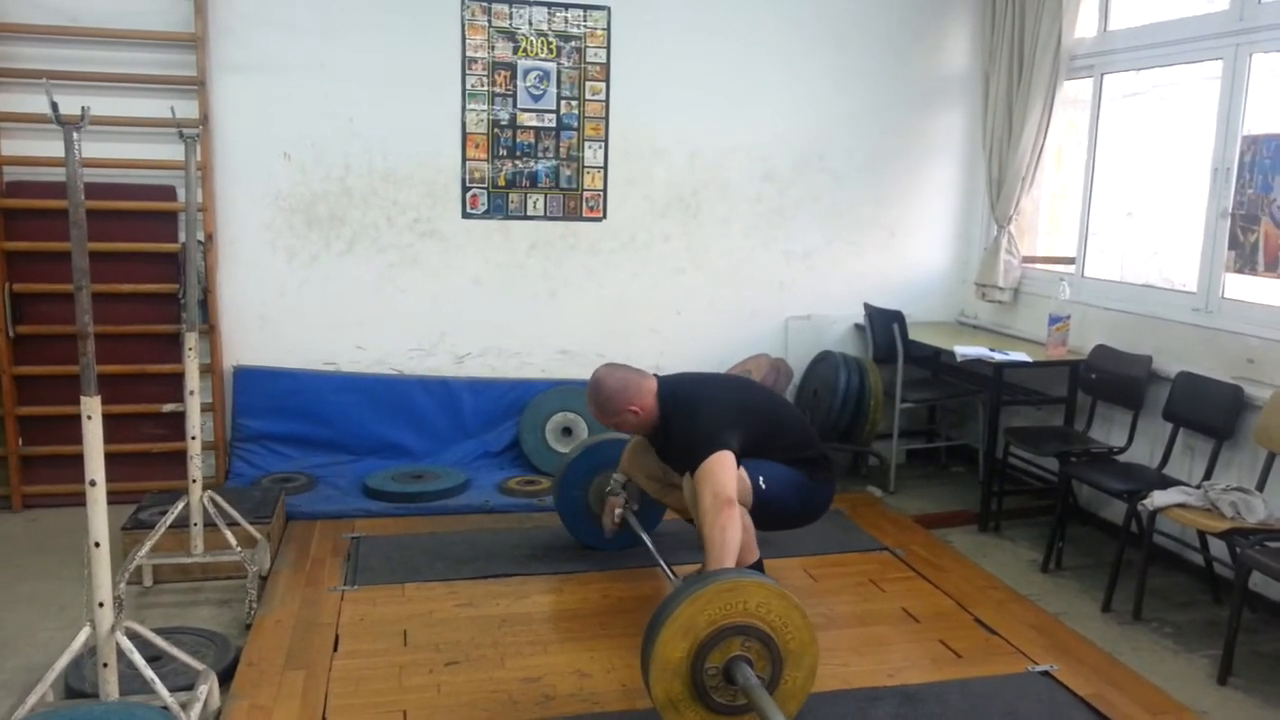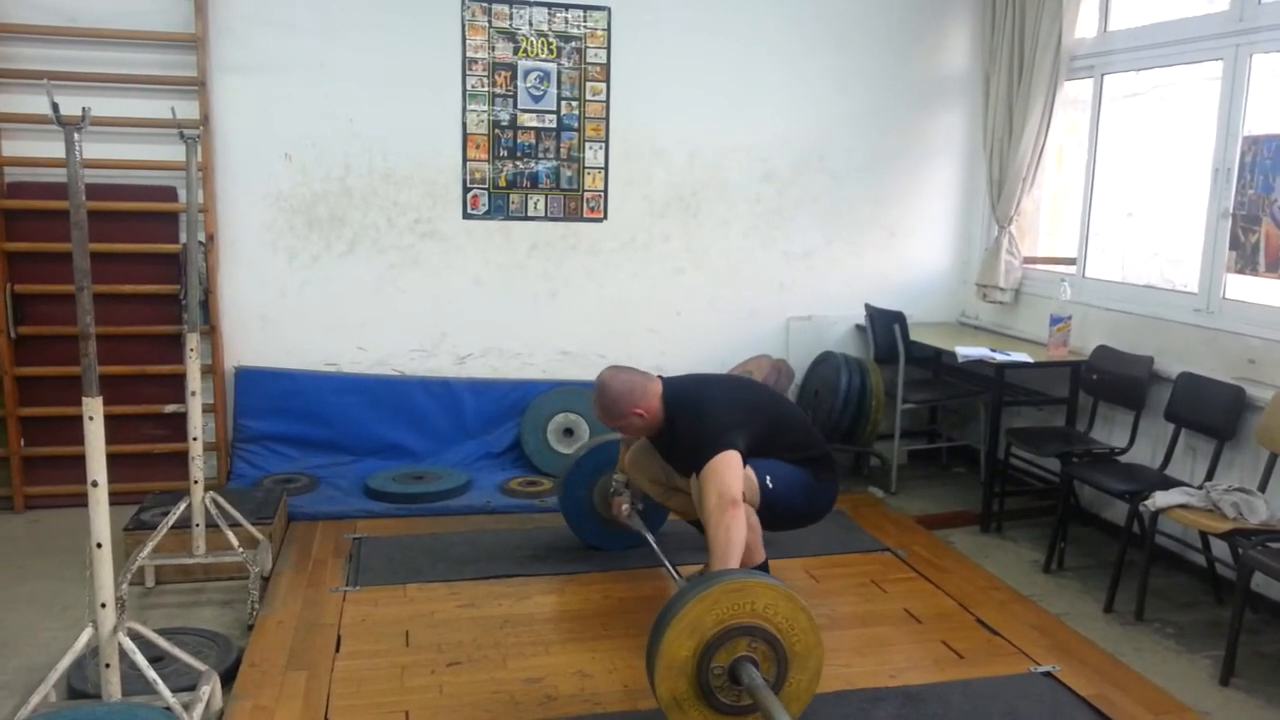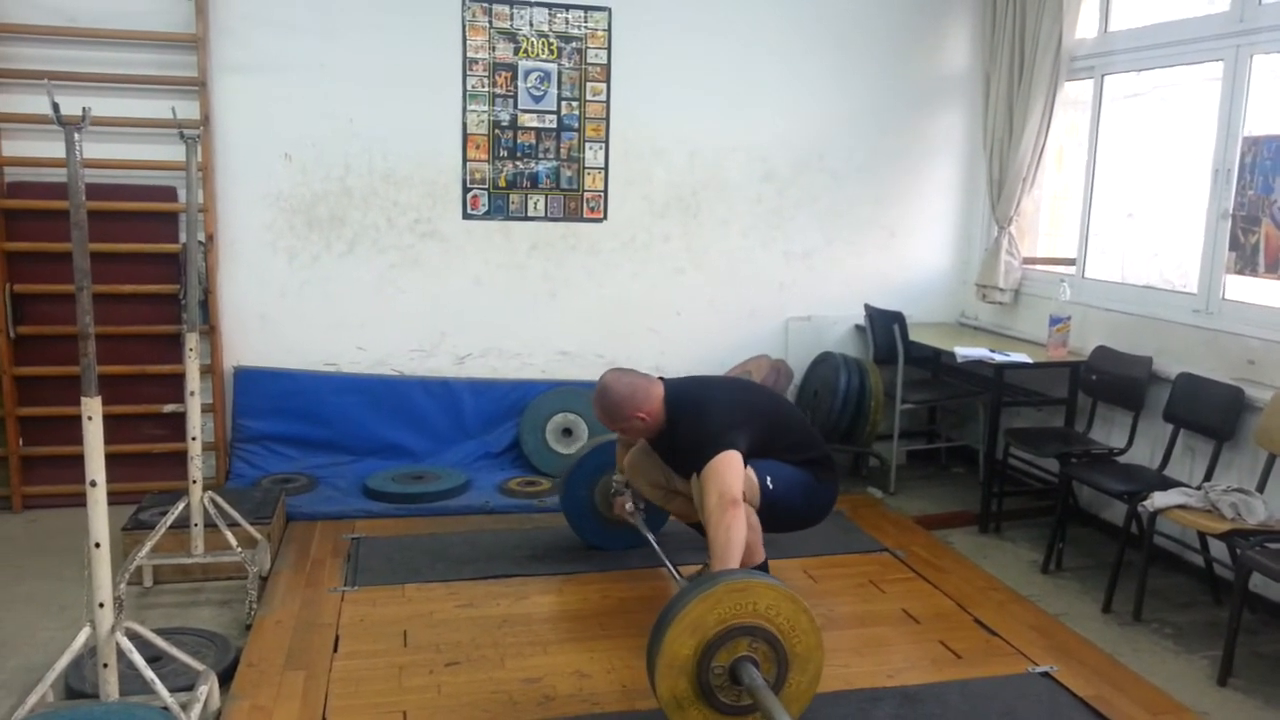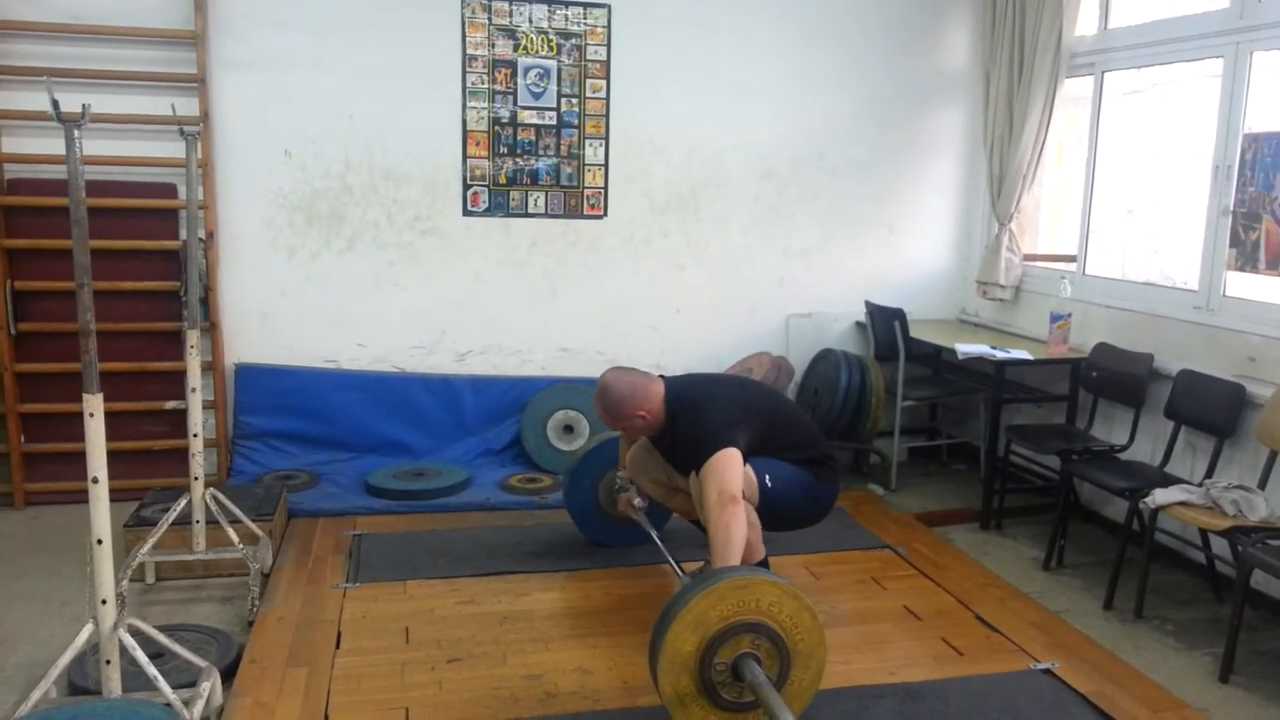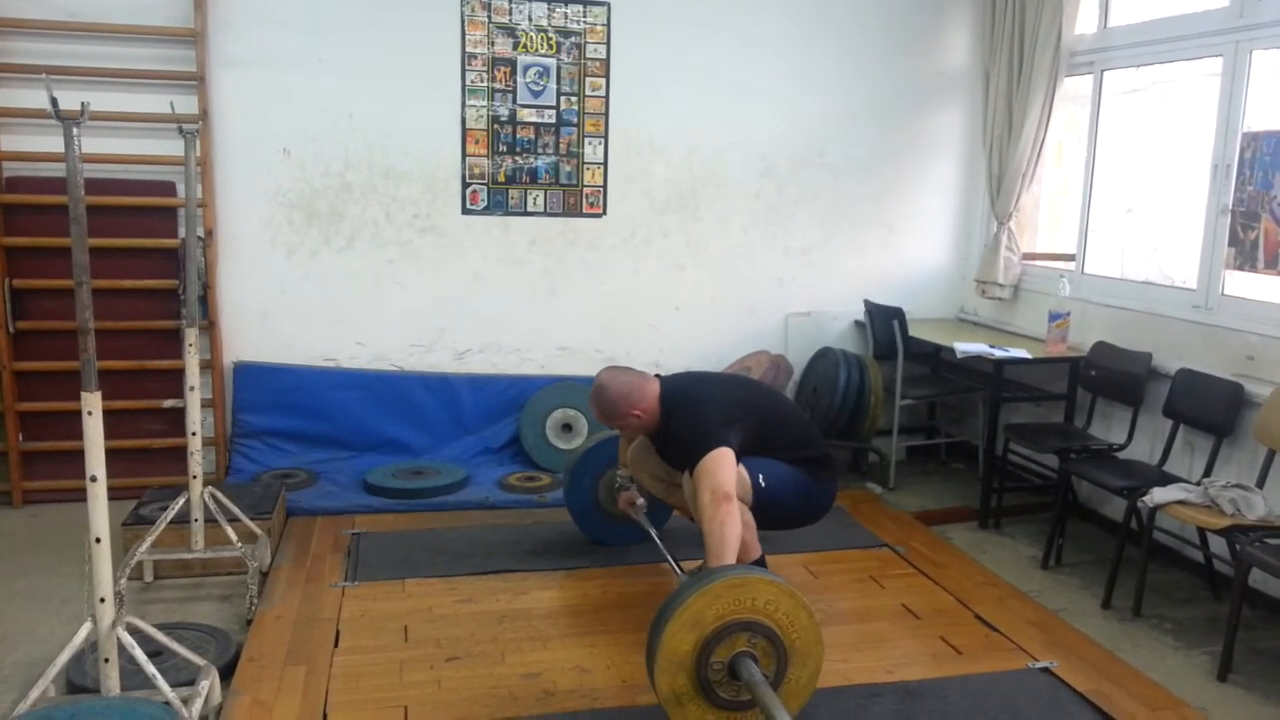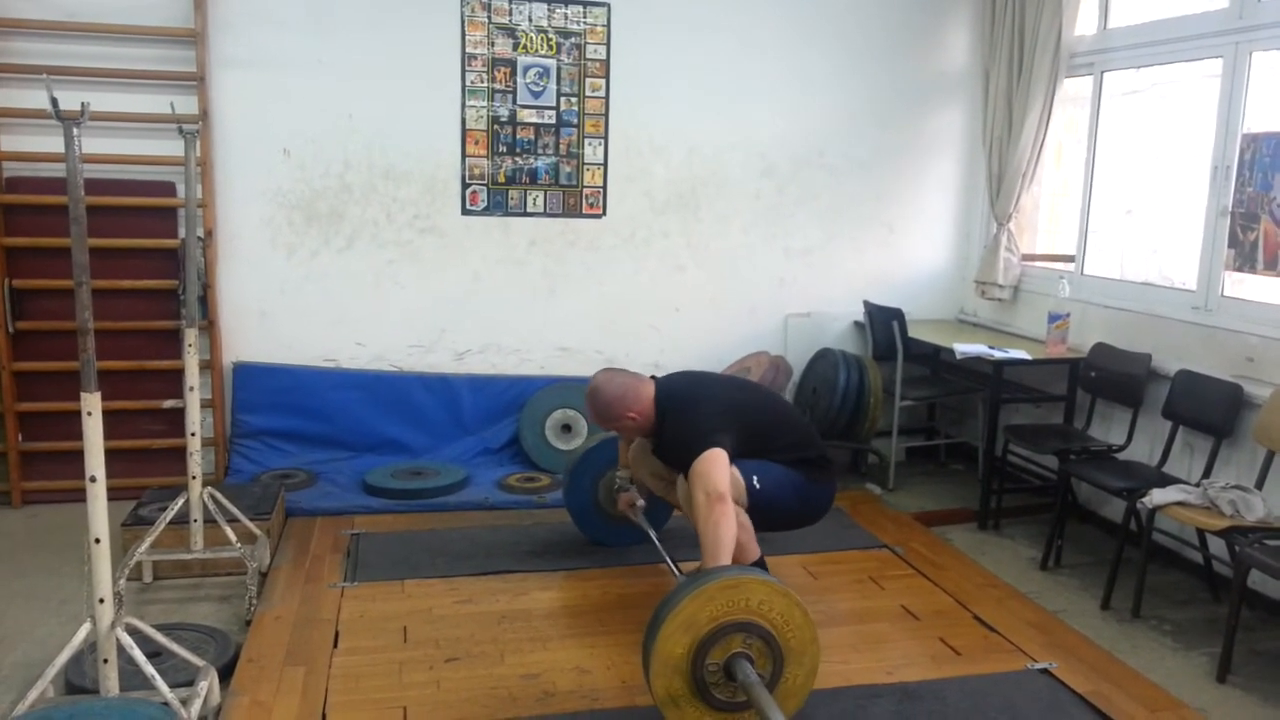
dt=0.1s
person 1, frame 1
left shoulder: (699, 420)
right shoulder: (660, 396)
left elbow: (721, 504)
left hip: (805, 483)
left knee: (704, 487)
right knee: (638, 457)
right ankle: (734, 554)
person 1, frame 2
left shoulder: (704, 421)
right shoulder: (663, 397)
left elbow: (726, 503)
right wrist: (622, 487)
left hip: (809, 483)
left knee: (715, 488)
right knee: (640, 461)
right ankle: (739, 556)
person 1, frame 3
left shoulder: (706, 423)
right shoulder: (663, 399)
left elbow: (726, 503)
right wrist: (624, 488)
left hip: (809, 485)
left knee: (714, 485)
right knee: (639, 463)
right ankle: (735, 556)
person 1, frame 4
left shoulder: (706, 421)
right shoulder: (663, 396)
left elbow: (726, 500)
right wrist: (627, 483)
left hip: (810, 483)
left knee: (714, 483)
right knee: (641, 460)
right ankle: (736, 555)
person 1, frame 5
left shoulder: (698, 420)
right shoulder: (667, 393)
left elbow: (720, 499)
left hip: (808, 483)
left knee: (709, 485)
right knee: (642, 455)
right ankle: (739, 548)
person 1, frame 6
left shoulder: (692, 422)
right shoulder: (664, 394)
left elbow: (714, 499)
left hip: (806, 484)
left knee: (700, 487)
right knee: (642, 455)
right ankle: (734, 553)
